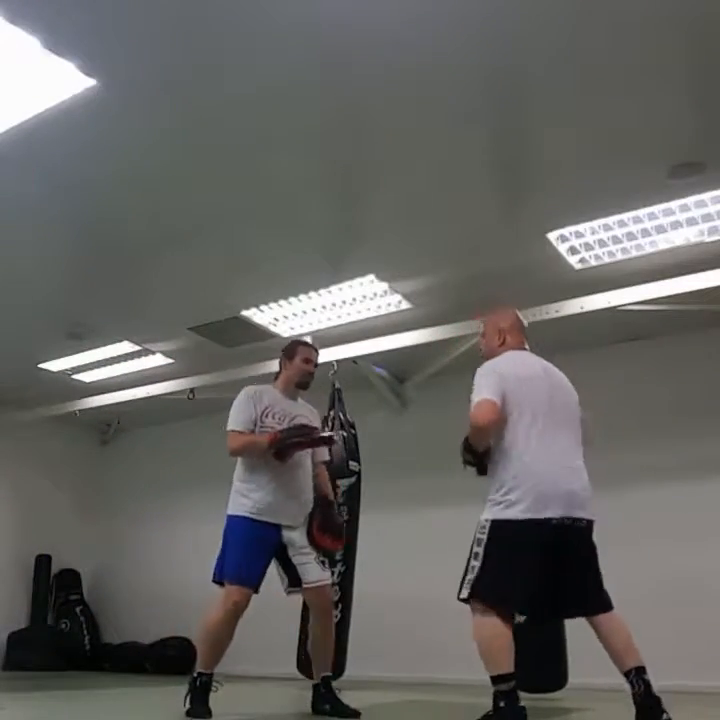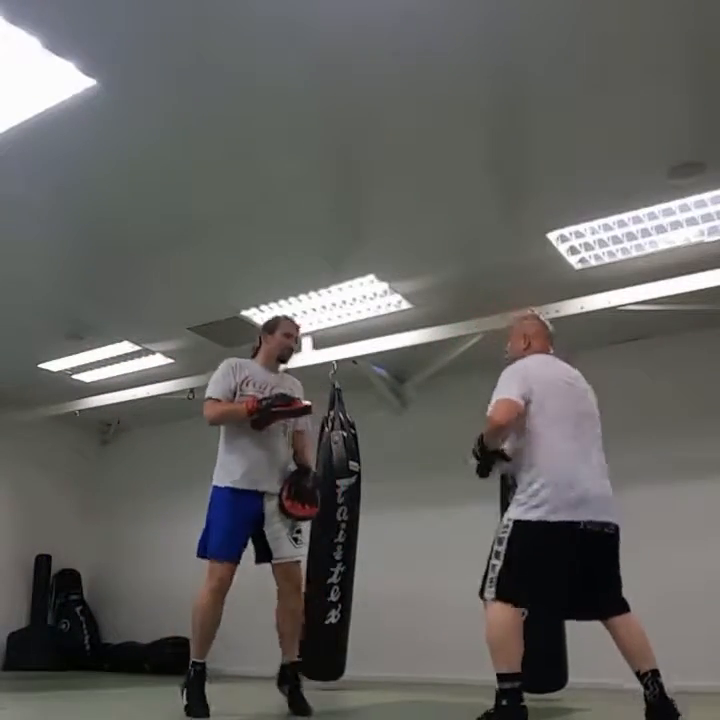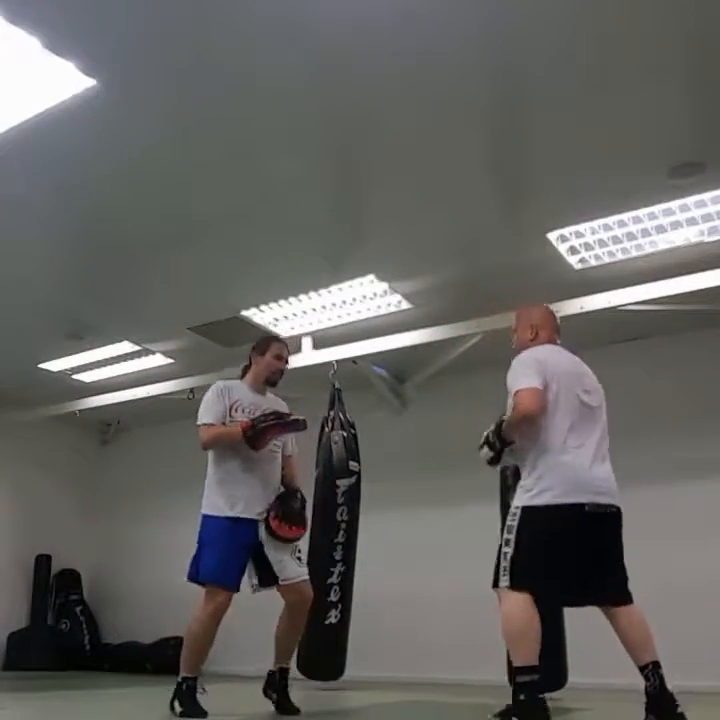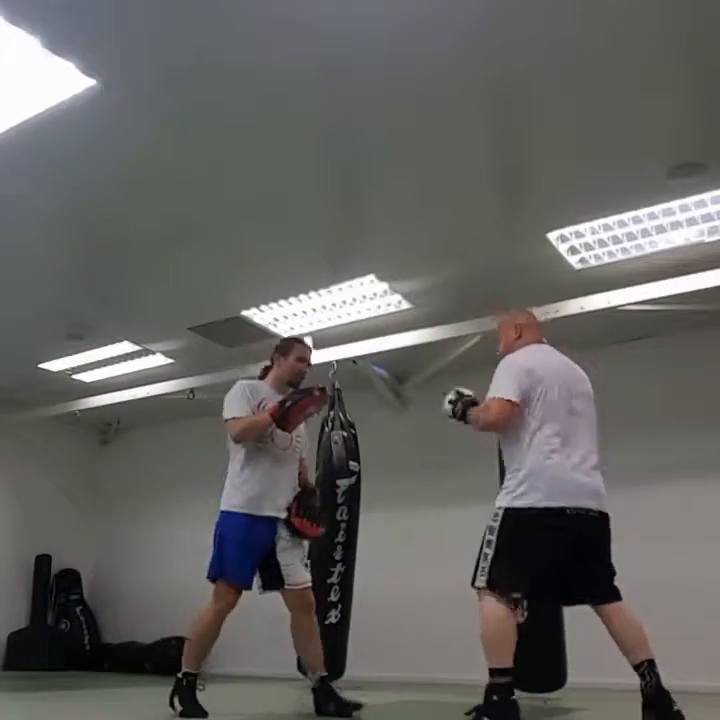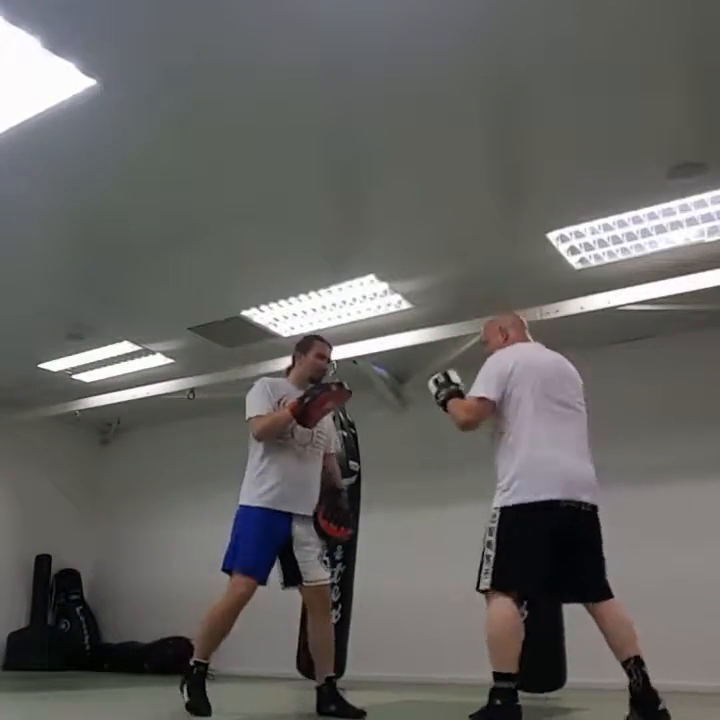
dt=0.3s
person 1, frame 1
left shoulder: (496, 369)
right shoulder: (559, 378)
left elbow: (484, 420)
left wrist: (476, 447)
left hip: (519, 507)
right hip: (574, 505)
left knee: (486, 603)
right knee: (596, 605)
person 1, frame 2
left shoulder: (519, 372)
right shoulder: (578, 380)
left elbow: (501, 419)
left wrist: (485, 449)
right wrist: (513, 451)
left hip: (543, 507)
right hip: (598, 511)
left knee: (500, 597)
right knee: (613, 607)
person 1, frame 3
left shoulder: (530, 358)
right shoulder: (582, 370)
left elbow: (526, 409)
left wrist: (501, 435)
right wrist: (517, 442)
left hip: (549, 495)
right hip: (601, 498)
left knee: (515, 589)
right knee: (615, 598)
person 1, frame 4
left shoulder: (518, 362)
right shoulder: (573, 369)
left elbow: (494, 417)
left wrist: (466, 409)
left hip: (533, 497)
right hip: (586, 499)
left knee: (494, 591)
right knee: (606, 597)
person 1, frame 5
left shoulder: (505, 360)
right shoulder: (565, 366)
left elbow: (468, 417)
left wrist: (448, 394)
left hip: (529, 494)
right hip: (580, 495)
left knee: (500, 593)
right knee: (599, 596)
person 2, frame 1
left shoulder: (311, 415)
right shoulder: (253, 396)
left elbow: (319, 470)
right elbow: (234, 445)
left wrist: (330, 507)
right wrist: (278, 439)
left hip: (297, 523)
right hip: (250, 517)
left knee: (323, 601)
right knee: (234, 601)
right ankle: (199, 686)
person 2, frame 2
left shoulder: (293, 386)
right shoulder: (232, 369)
left elbow: (300, 439)
right elbow: (212, 413)
left wrist: (307, 474)
right wrist: (256, 407)
left hip: (277, 494)
right hip: (234, 488)
left knee: (291, 580)
right knee: (218, 578)
left ankle: (290, 672)
right ankle: (196, 674)
person 2, frame 3
left shoulder: (280, 408)
right shoulder: (223, 391)
right elbow: (208, 437)
left wrist: (294, 494)
right wrist: (253, 426)
left hip: (270, 518)
right hip: (225, 514)
left knee: (301, 596)
right knee: (215, 603)
left ankle: (277, 679)
right ankle: (186, 688)
person 2, frame 4
left shoulder: (296, 404)
right shoulder: (246, 390)
right elbow: (237, 431)
left wrist: (309, 492)
right wrist: (279, 412)
left hip: (284, 518)
right hip: (243, 512)
left knee: (304, 603)
right knee: (223, 600)
right ankle: (185, 684)
person 2, frame 5
left shoulder: (322, 409)
right shoulder: (267, 387)
left elbow: (329, 461)
right elbow: (259, 429)
left wrist: (338, 493)
right wrist: (299, 406)
left hip: (305, 514)
right hip: (262, 507)
left knee: (320, 599)
right knee: (239, 591)
right ankle: (195, 673)
